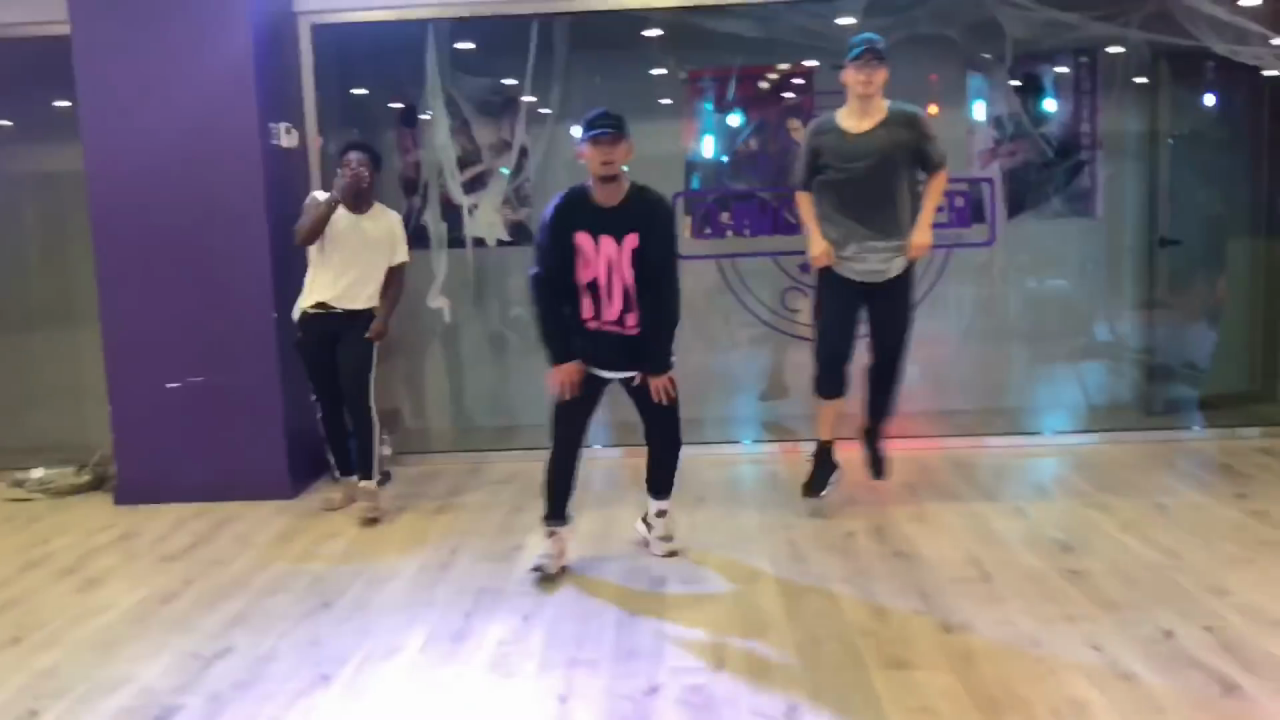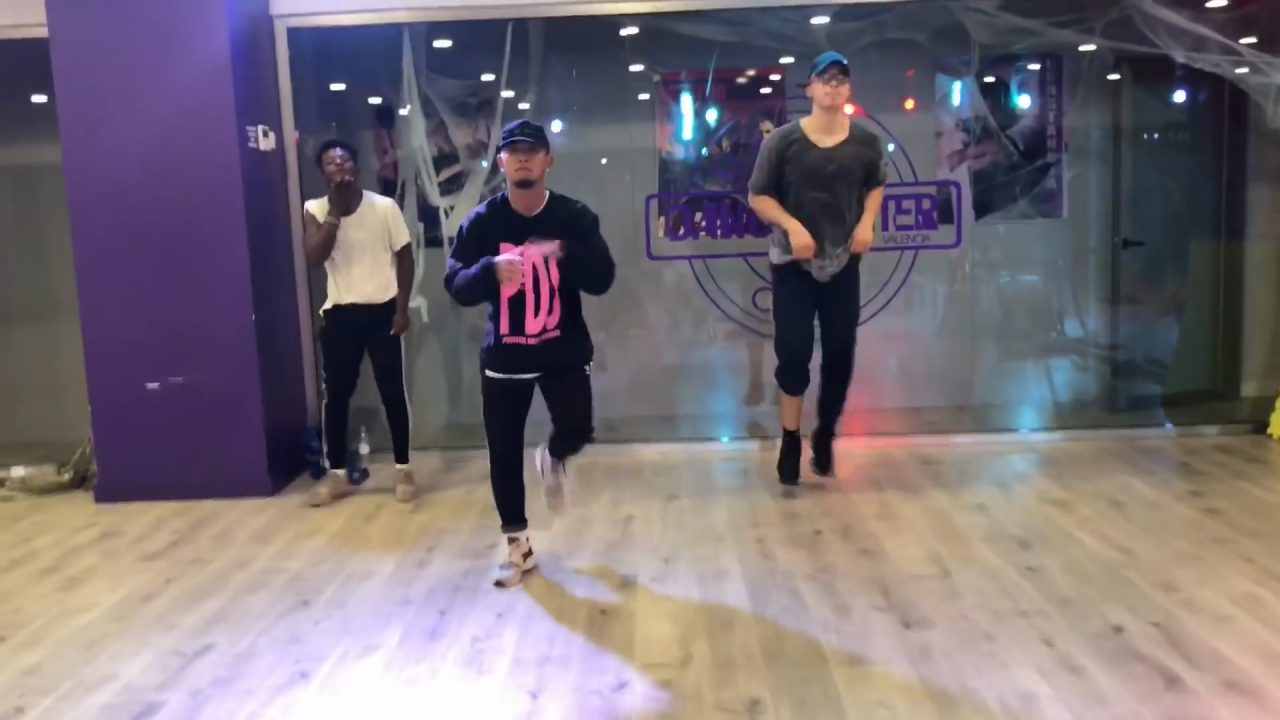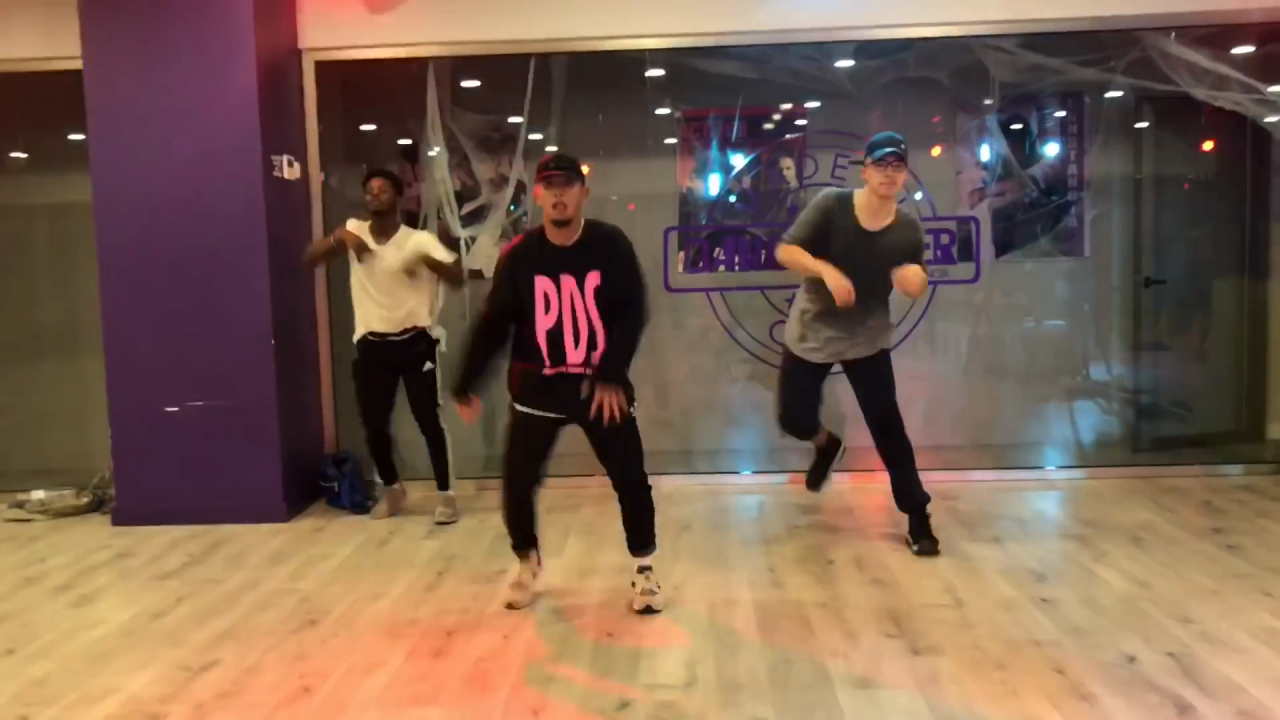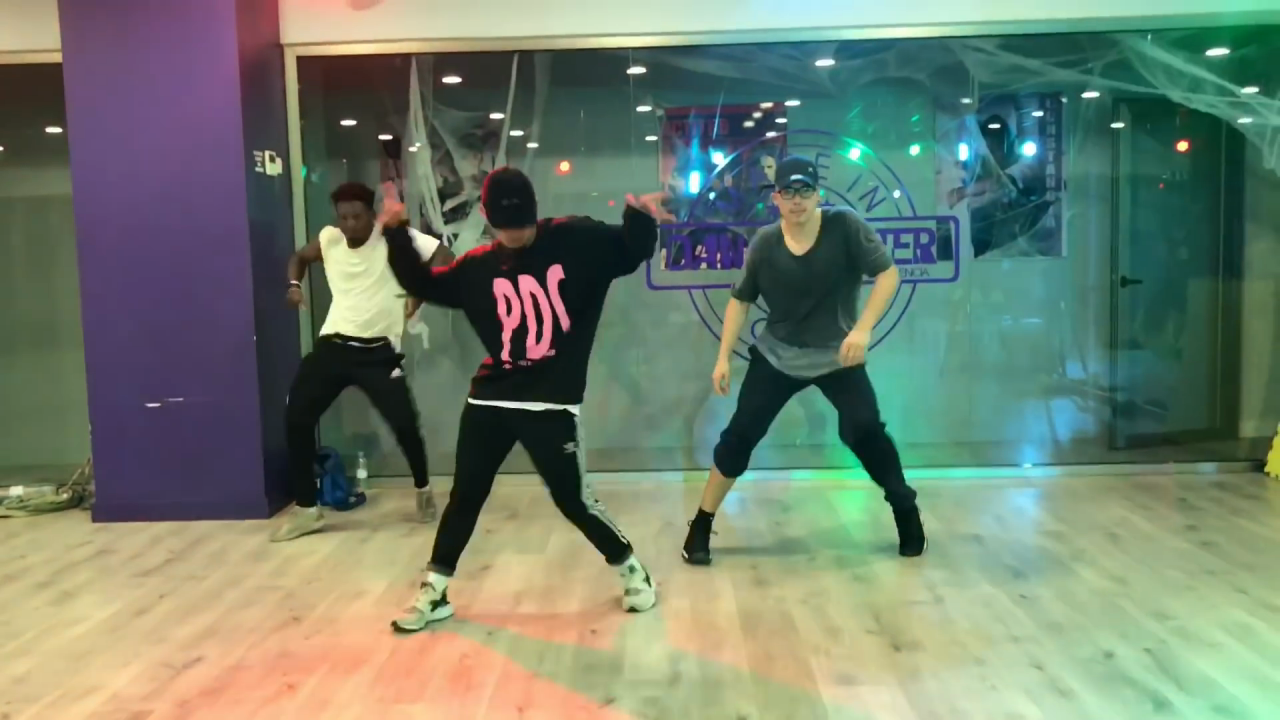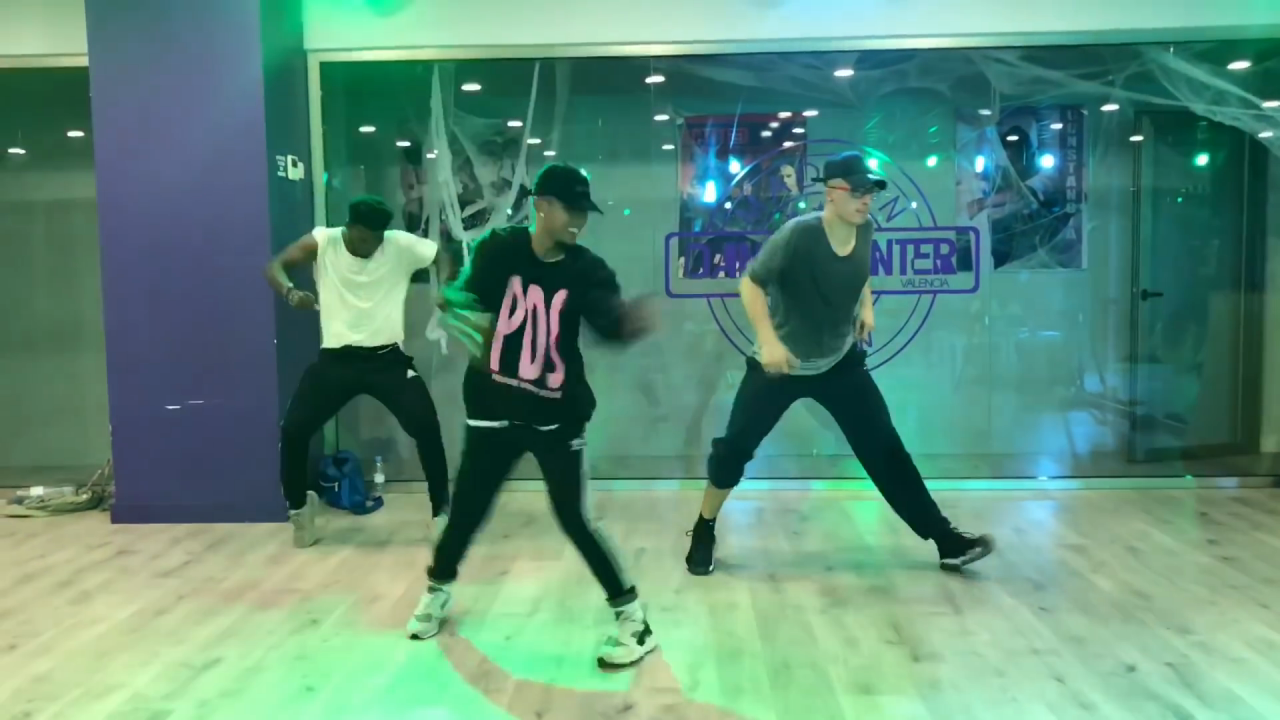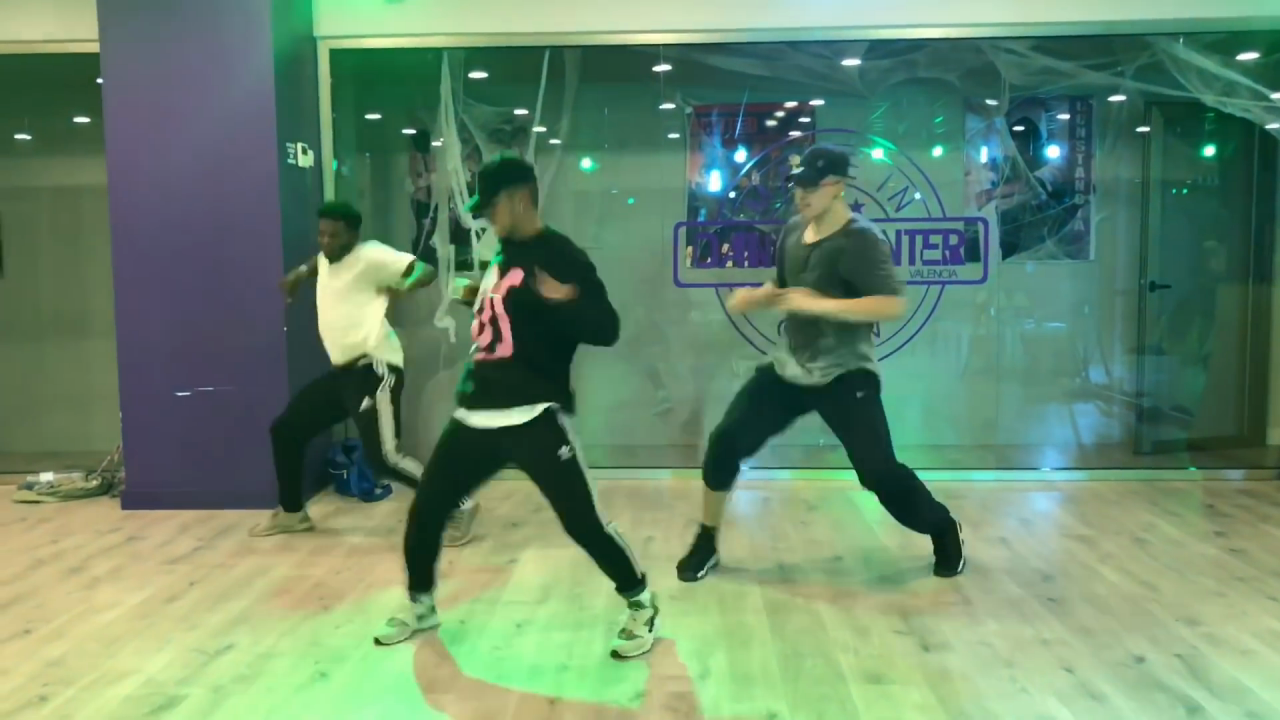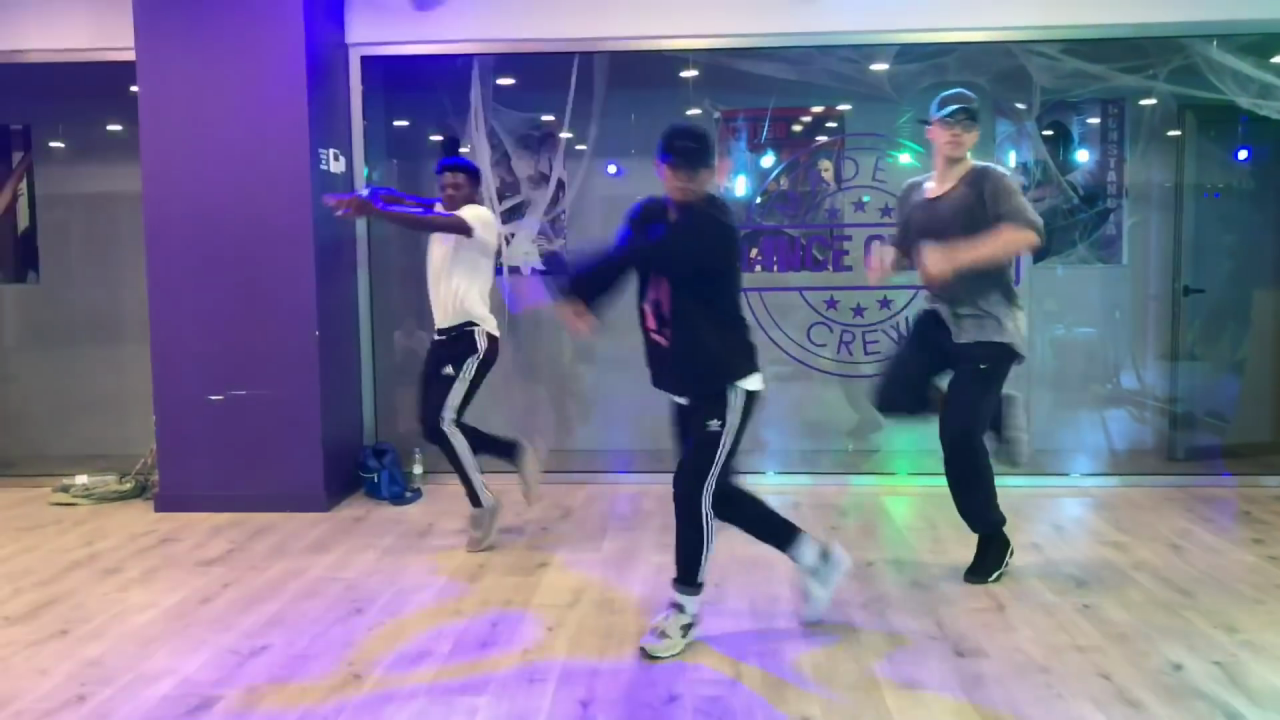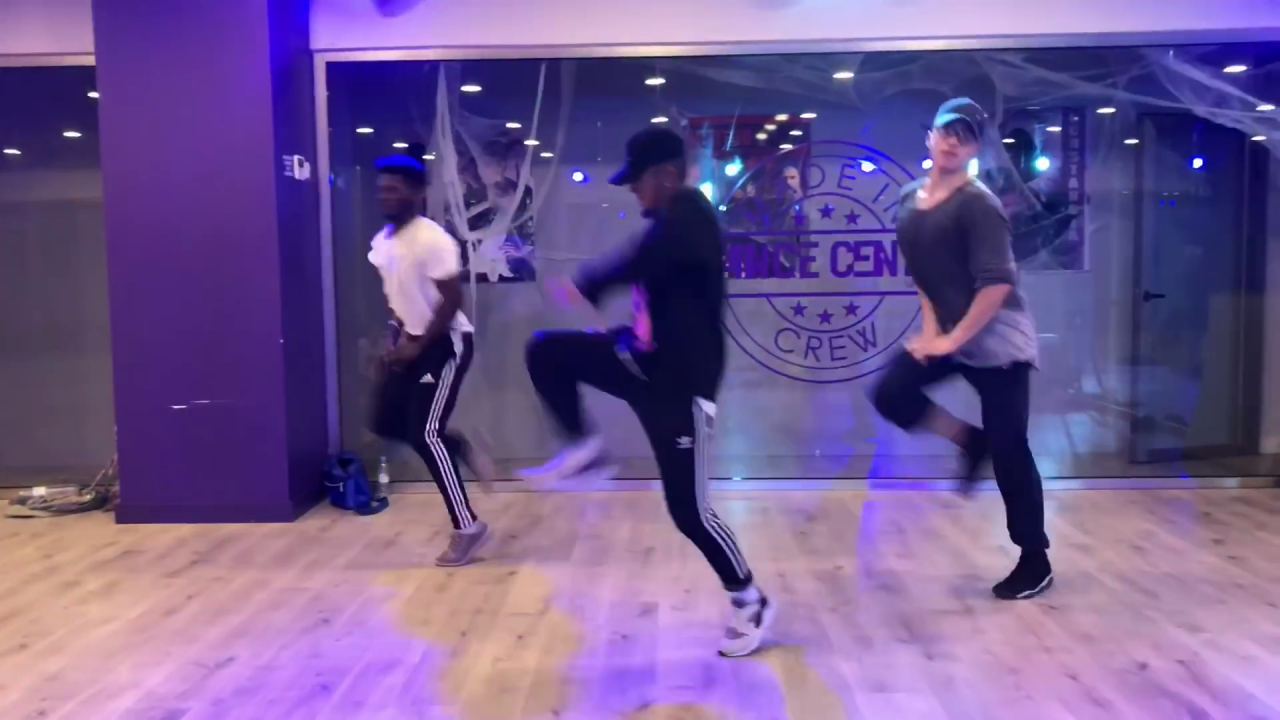
dt=0.5s
person 1, frame 1
left shoulder: (654, 210)
right shoulder: (564, 210)
left elbow: (662, 287)
right elbow: (546, 285)
left wrist: (659, 360)
right wrist: (561, 355)
left hip: (640, 346)
right hip: (581, 347)
left knee: (666, 434)
right knee: (565, 442)
left ankle: (656, 517)
right ankle: (556, 536)
person 1, frame 2
left shoulder: (572, 215)
right shoulder: (481, 221)
left elbow: (600, 280)
right elbow: (458, 286)
left wrist: (576, 256)
right wrist: (496, 267)
left hip: (563, 350)
right hip: (504, 355)
left knee: (576, 430)
right knee: (504, 453)
left ankle: (553, 463)
right ankle: (517, 546)
person 1, frame 3
left shoulder: (609, 245)
right shoulder: (519, 256)
left elbow: (631, 315)
right elbow: (492, 326)
left wrist: (612, 376)
right wrist: (465, 386)
left hip: (601, 390)
right hip: (537, 392)
left knee: (631, 482)
right knee: (517, 485)
left ankle: (643, 570)
right ankle: (526, 560)
person 1, frame 4
left shoulder: (576, 239)
right shoulder: (479, 265)
left elbow: (630, 252)
right elbow: (425, 285)
left wrist: (644, 218)
right wrist: (397, 234)
left hip: (555, 398)
right hip: (493, 397)
left knee: (572, 501)
right knee: (466, 492)
left ankle: (629, 567)
right ankle: (435, 591)
person 1, frame 5
left shoulder: (588, 270)
right shoulder: (498, 250)
left elbow: (608, 321)
right elbow: (465, 291)
left wrist: (629, 320)
right wrist: (472, 314)
left hip: (557, 417)
right hip: (493, 412)
left knee: (574, 518)
right knee: (466, 513)
left ankle: (630, 618)
right ankle: (439, 591)
person 1, frame 6
left shoulder: (561, 256)
right shoulder: (505, 255)
left elbow: (604, 328)
left wrist: (564, 303)
right wrist: (485, 299)
left hip: (535, 415)
right hip: (476, 415)
left knee: (582, 521)
right knee: (426, 512)
left ankle: (640, 605)
right ankle: (420, 606)
person 1, frame 7
left shoulder: (709, 225)
right shoulder: (653, 216)
left elbow: (642, 256)
right elbow: (626, 255)
left wrist: (579, 287)
right wrist: (581, 295)
left hip: (721, 383)
right hip: (685, 383)
left knee: (692, 489)
right knee: (714, 494)
left ankle: (683, 608)
right ankle: (813, 555)
person 1, frame 8
left shoulder: (689, 215)
right shoulder: (678, 224)
left elbow: (639, 262)
left wrist: (587, 286)
left hip: (681, 383)
right hip: (642, 361)
left knee: (689, 510)
right knee: (544, 350)
left ankle: (749, 603)
right ankle: (582, 445)
person 2, frame 1
left shoulder: (908, 122)
right shoulder: (821, 130)
left elbow: (937, 171)
right elbow: (803, 189)
left wrist: (924, 225)
right wrist: (814, 236)
left hip: (894, 258)
right hip: (838, 261)
left knee: (889, 355)
right knee: (831, 353)
left ankle: (873, 436)
right ankle: (824, 454)
person 2, frame 2
left shoulder: (866, 141)
right shoulder: (784, 140)
left elbow: (875, 186)
right elbow: (757, 196)
left wrist: (867, 222)
right wrist: (791, 226)
left hip: (842, 259)
right hip: (793, 261)
left knee: (841, 350)
right knee: (794, 350)
left ankle: (824, 438)
right ankle: (791, 440)
person 2, frame 3
left shoulder: (907, 229)
right shoulder: (830, 205)
left elbow: (915, 284)
right elbow: (785, 250)
left wrist: (916, 278)
right wrist: (825, 270)
left hip: (867, 339)
right hip: (810, 330)
left knee: (886, 422)
right knee: (794, 417)
left ankle: (917, 517)
right ankle: (826, 444)
person 2, frame 4
left shoulder: (844, 226)
right shoulder: (764, 244)
left elbow: (887, 274)
right elbow: (740, 297)
left wrist: (862, 328)
right wrist: (724, 356)
left hip: (838, 356)
right hip: (777, 355)
left knee: (865, 432)
right knee: (740, 435)
left ankle: (906, 514)
right ankle: (700, 526)
person 2, frame 5
left shoulder: (863, 232)
right shoulder: (800, 233)
right elbow: (752, 282)
left wrist: (866, 305)
right wrist: (768, 342)
left hip: (840, 358)
right hip: (784, 361)
left knee: (883, 445)
right knee: (735, 444)
left ankle: (943, 537)
right ankle: (704, 531)
person 2, frame 6
left shoulder: (860, 238)
right shoulder: (792, 232)
left elbow: (890, 305)
left wrist: (818, 304)
right wrist: (754, 297)
left hip: (846, 374)
right hip: (790, 368)
left knee: (879, 470)
right knee: (725, 444)
left ankle: (943, 530)
right ankle: (706, 541)
person 2, frame 7
left shoulder: (988, 180)
right shoulder: (912, 193)
left elbow: (1027, 234)
right elbow: (902, 252)
left wrist: (954, 256)
right wrist: (886, 261)
left hip: (988, 324)
right hip: (943, 316)
left knee: (958, 432)
right knee: (894, 397)
left ankle: (992, 539)
right ankle: (995, 413)
person 2, frame 8
left shoulder: (975, 204)
right shoulder: (910, 198)
left elbow: (998, 282)
left wrist: (956, 336)
right wrist: (930, 319)
left hip: (995, 337)
right hip: (943, 331)
left knee: (1008, 446)
right knee: (890, 395)
left ankle: (1035, 558)
right ankle: (971, 441)
person 3, frame 1
left shoulder: (389, 220)
right shoulder: (321, 201)
left elbow: (395, 274)
right elbow: (303, 238)
left wrist: (383, 316)
right wrist: (335, 196)
left hip: (359, 318)
right hip: (316, 316)
left knee: (358, 397)
right knee: (329, 403)
left ankle: (369, 486)
right ankle: (348, 479)
person 3, frame 2
left shoulder: (384, 207)
right shoulder: (315, 211)
left elbow: (405, 257)
right elbow: (315, 259)
left wrist: (402, 307)
right wrist: (335, 213)
left hip: (382, 311)
right hip: (340, 313)
left knee: (392, 392)
right knee: (336, 394)
left ankle: (403, 470)
right ankle: (337, 474)
person 3, frame 3
left shoulder: (418, 240)
right shoulder: (352, 232)
left elbow: (455, 274)
right elbow: (311, 256)
left wrist: (429, 263)
right wrist: (337, 242)
left hip: (414, 341)
right hip: (372, 343)
left knee: (428, 419)
right knee: (374, 423)
left ankle: (445, 494)
right ankle: (391, 489)
person 3, frame 4
right shoulder: (328, 239)
left elbow: (444, 255)
right elbow: (298, 258)
right wrist: (294, 284)
left hip: (377, 350)
right hip: (332, 345)
left knee: (405, 423)
right knee: (296, 419)
left ankle: (424, 493)
right ankle: (306, 510)
person 3, frame 5
left shoulder: (401, 244)
right shoulder: (323, 241)
right elbow: (275, 265)
right wrist: (290, 291)
left hip: (386, 357)
right hip: (337, 358)
left knee: (426, 428)
right knee: (293, 430)
left ankle: (442, 514)
right ankle: (299, 507)
person 3, frame 6
left shoulder: (370, 256)
right shoulder: (325, 261)
left elbow: (424, 272)
left wrist: (404, 285)
right wrist: (297, 278)
left hip: (374, 369)
right hip: (343, 371)
left knee: (382, 457)
right knee: (285, 429)
left ankle: (459, 506)
right ankle: (291, 512)
person 3, frame 7
left shoulder: (480, 218)
right shoulder: (440, 210)
left elbow: (436, 222)
right elbow: (397, 200)
left wrist: (374, 209)
right wrist: (365, 199)
left hip: (472, 336)
right hip: (446, 334)
left knee: (441, 421)
right knee: (436, 425)
left ankle: (482, 506)
right ankle: (516, 453)
person 3, frame 8
left shoulder: (432, 240)
right shoulder: (384, 239)
left elbow: (451, 301)
left wrist: (416, 346)
right wrist: (396, 338)
left hip: (444, 343)
right hip: (415, 340)
left knee: (426, 434)
right knee: (386, 422)
left ankle: (467, 529)
right ankle: (463, 451)
